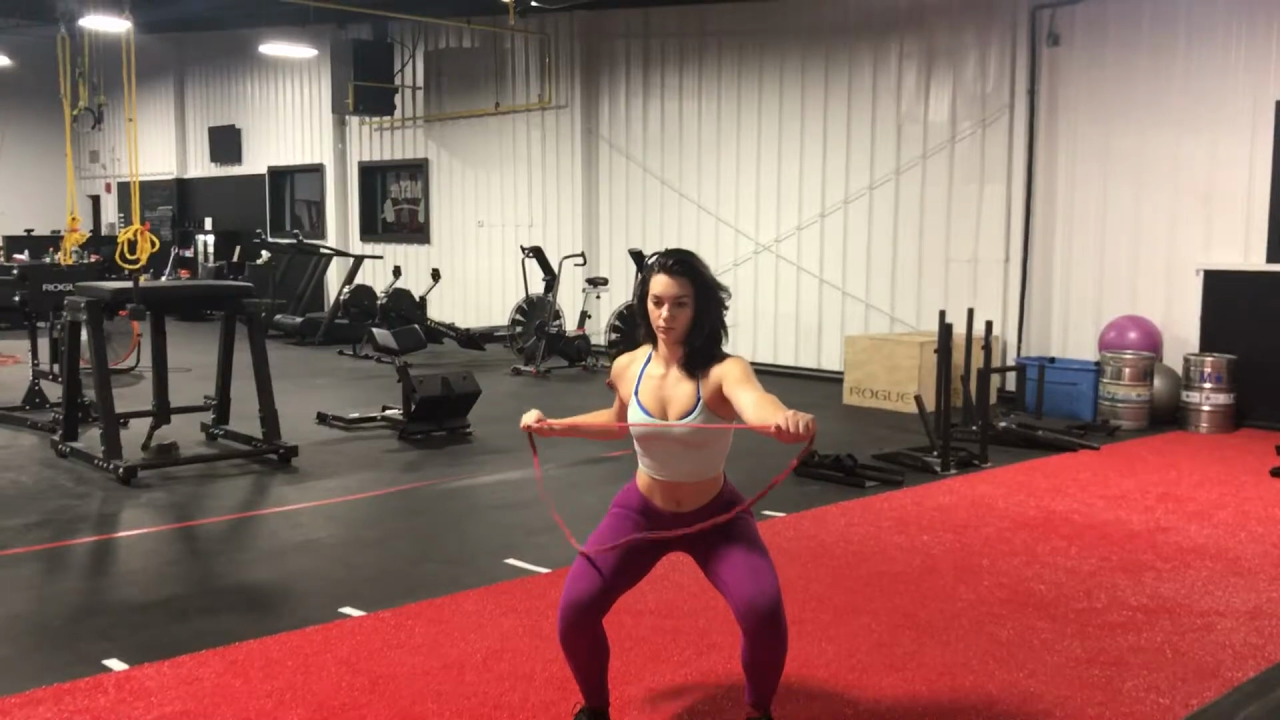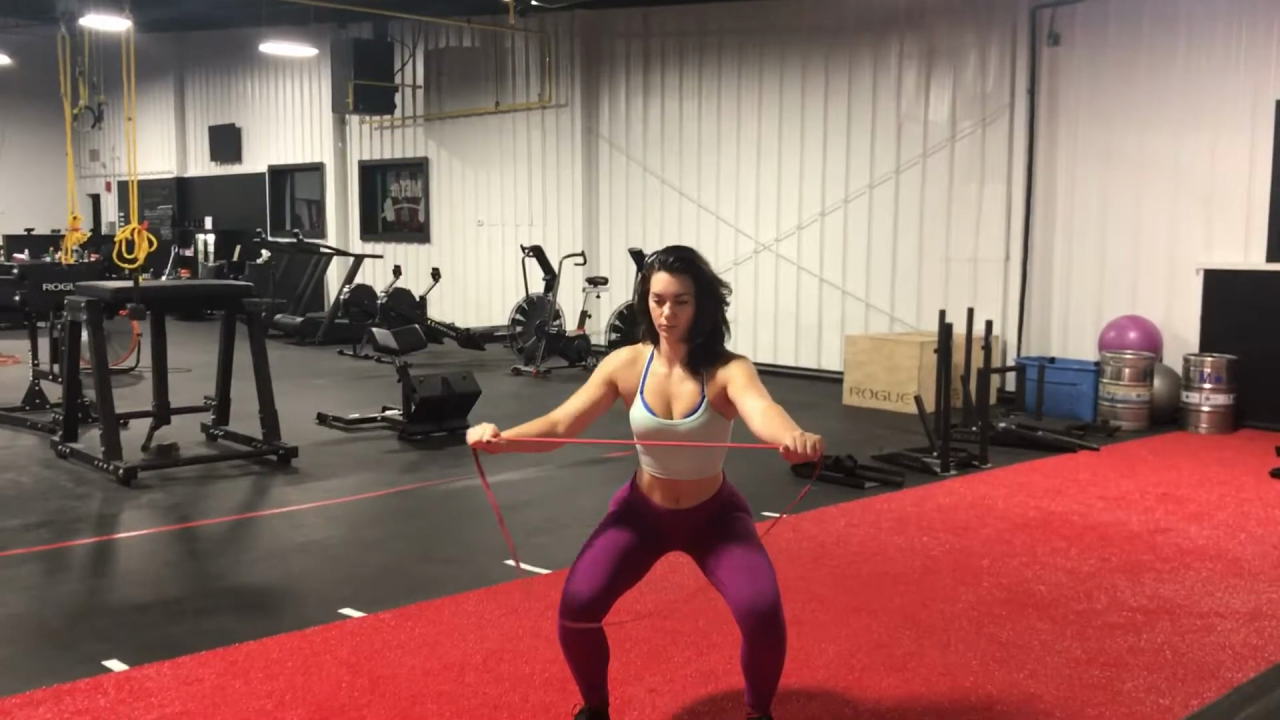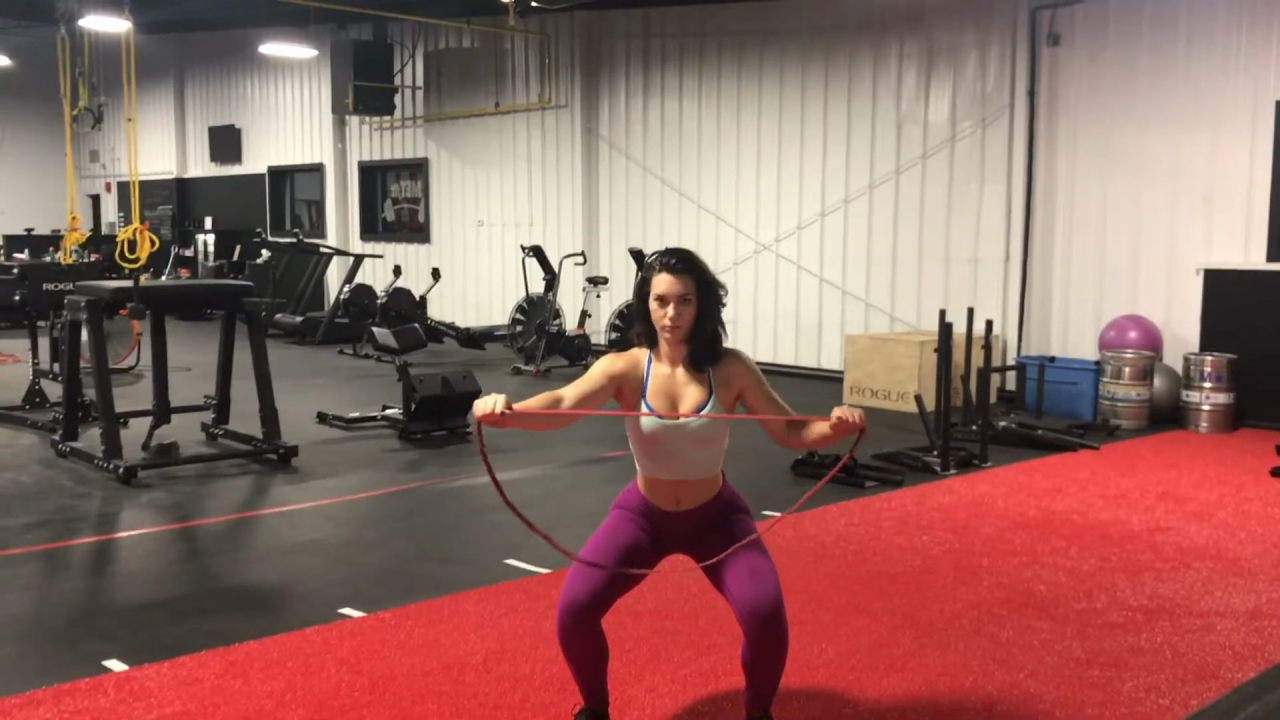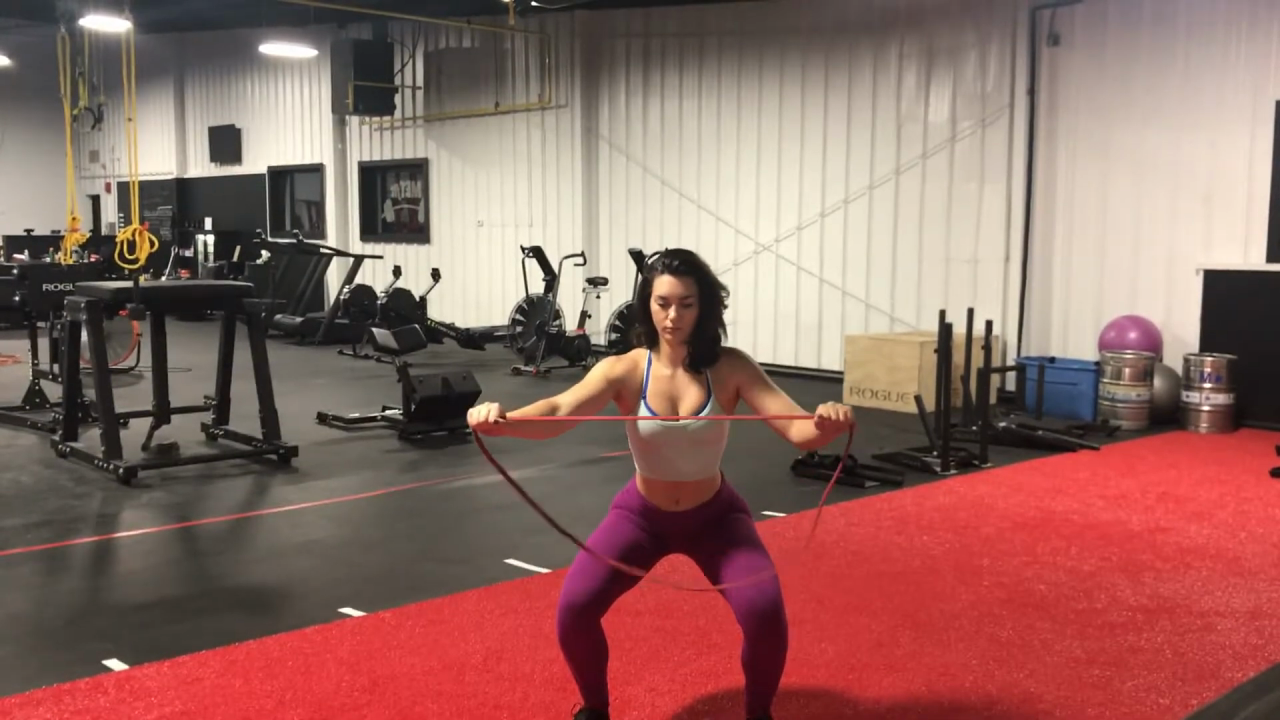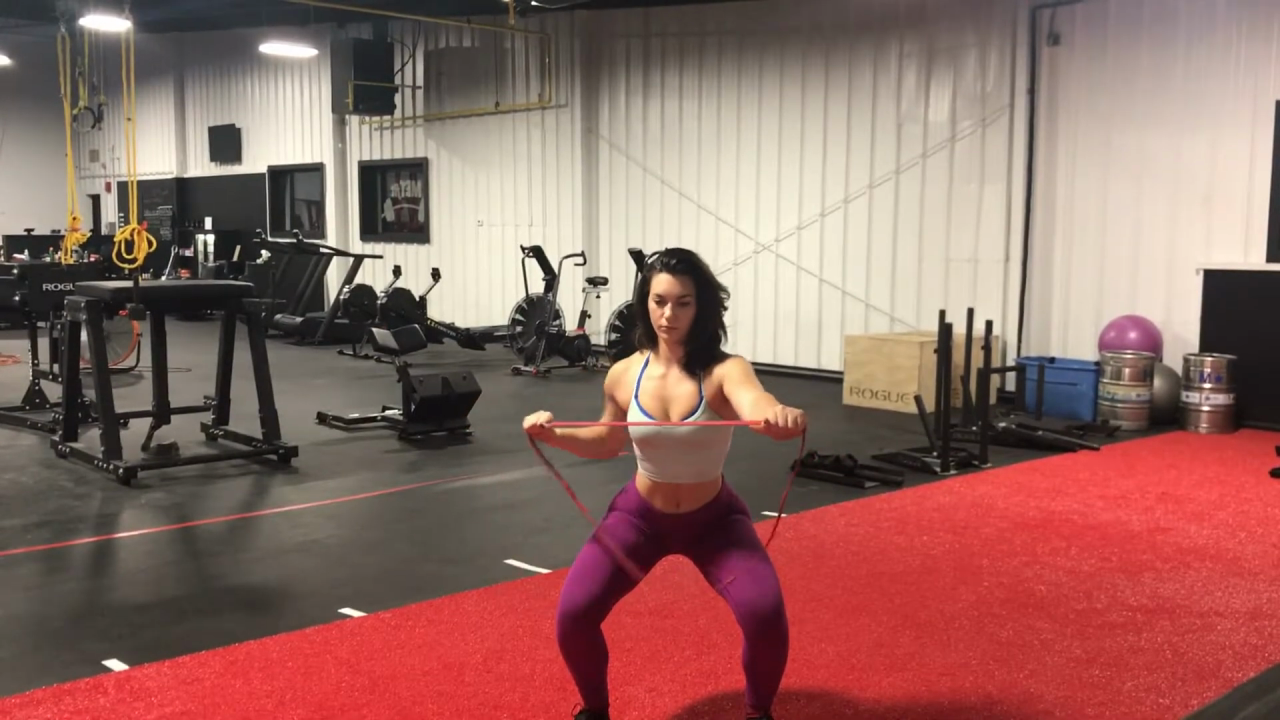
dt=1s
person 1, frame 1
left shoulder: (725, 370)
right shoulder: (627, 367)
left elbow: (756, 402)
left wrist: (787, 419)
right wrist: (554, 426)
left hip: (714, 517)
right hip: (640, 510)
left knee: (765, 614)
right knee: (576, 609)
person 1, frame 2
left shoulder: (729, 370)
right shoulder: (626, 364)
left elbow: (763, 412)
right elbow: (560, 424)
left wrist: (796, 437)
right wrist: (502, 436)
left hip: (714, 515)
right hip: (642, 510)
left knee: (763, 613)
right knee: (575, 607)
person 1, frame 3
left shoulder: (732, 369)
right shoulder: (624, 368)
left elbow: (788, 431)
right elbow: (563, 403)
left wrist: (836, 426)
right wrist: (507, 412)
left hip: (716, 516)
right hip: (642, 513)
left knee: (765, 614)
right knee: (574, 608)
person 1, frame 4
left shoulder: (732, 368)
right shoulder: (623, 370)
left elbow: (796, 426)
right elbow: (561, 409)
left wrist: (826, 421)
right wrist: (503, 419)
left hip: (714, 515)
right hip: (641, 513)
left knee: (765, 613)
right knee: (573, 609)
person 1, frame 5
left shoulder: (726, 370)
right shoulder: (623, 374)
left elbow: (758, 407)
right elbow: (607, 443)
left wrist: (782, 418)
right wrist: (553, 434)
left hip: (714, 518)
right hip: (639, 514)
left knee: (766, 616)
right knee: (573, 613)
